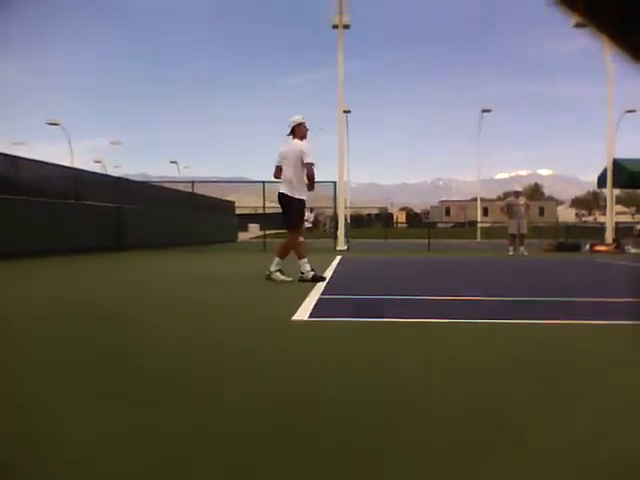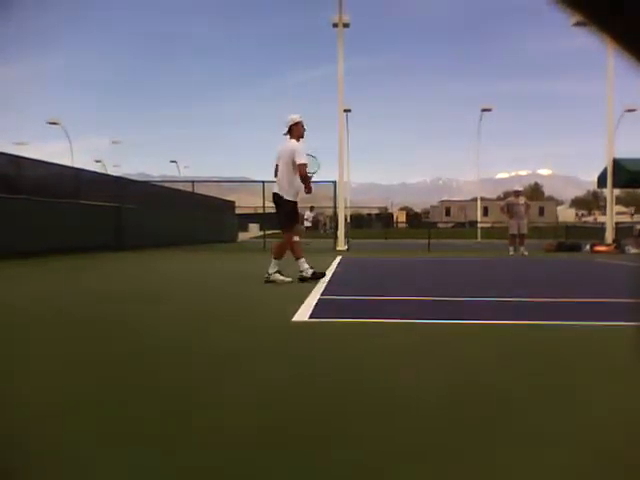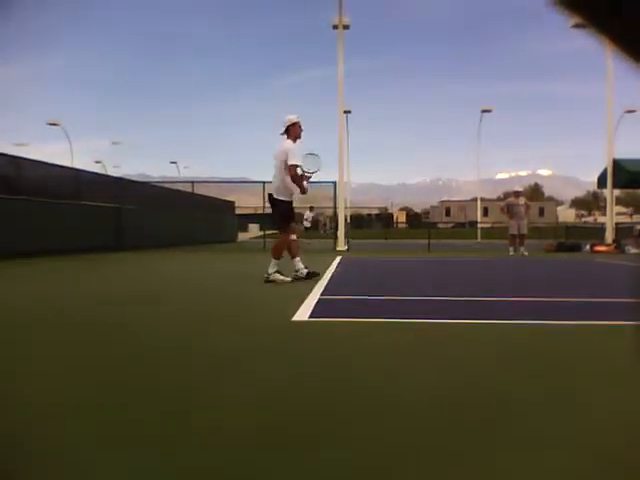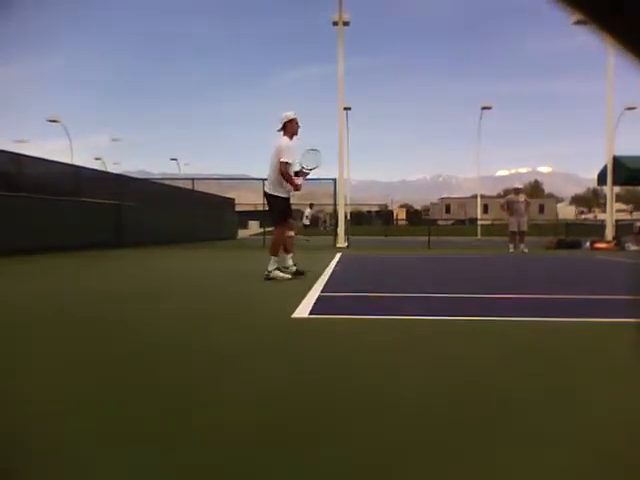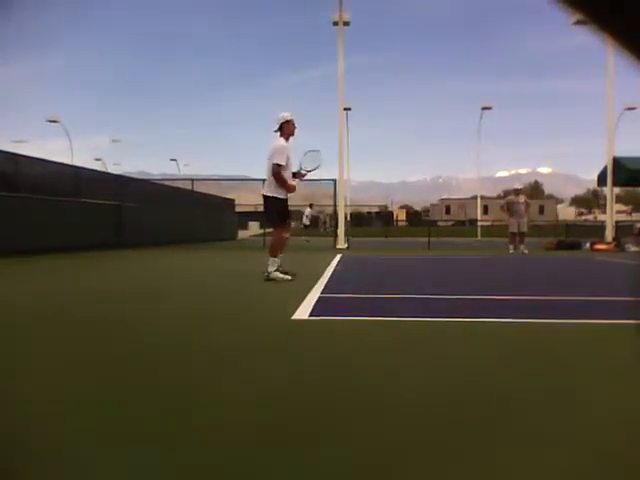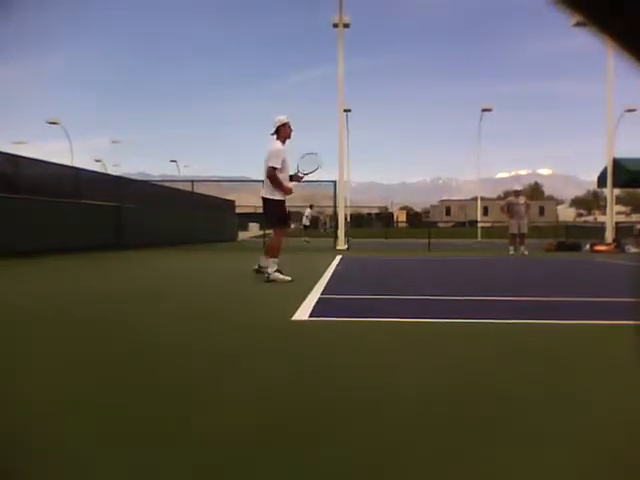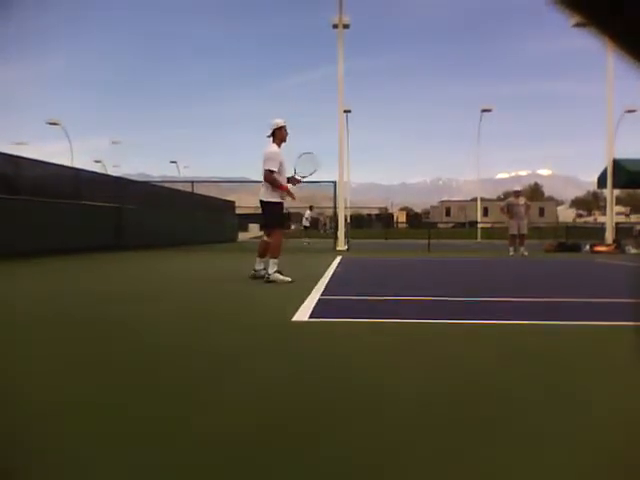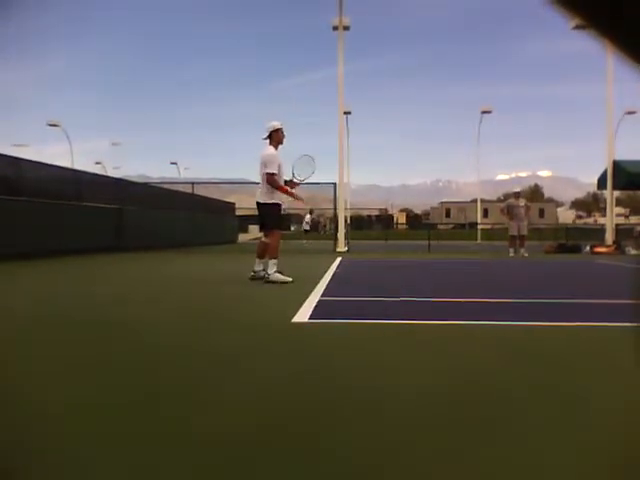
dt=0.1s
person 1, frame 1
left shoulder: (284, 149)
right shoulder: (303, 146)
left elbow: (276, 174)
right elbow: (309, 171)
right wrist: (311, 183)
left hip: (286, 194)
right hip: (294, 196)
left knee: (298, 233)
right knee: (294, 235)
left ankle: (306, 271)
right ankle: (274, 269)
person 1, frame 2
left shoulder: (282, 148)
right shoulder: (296, 147)
left elbow: (277, 173)
right elbow: (302, 172)
left wrist: (294, 179)
right wrist: (308, 185)
left hip: (282, 194)
right hip: (286, 196)
left knee: (294, 233)
right knee: (289, 235)
left ankle: (305, 270)
right ankle: (272, 271)
person 1, frame 3
left shoulder: (283, 147)
right shoulder: (291, 148)
right elbow: (292, 173)
left wrist: (300, 178)
right wrist: (302, 187)
left hip: (282, 196)
right hip: (280, 197)
left knee: (290, 232)
right knee: (284, 234)
left ankle: (299, 269)
right ankle: (272, 272)
person 1, frame 4
left shoulder: (281, 143)
right shoulder: (286, 144)
right elbow: (283, 170)
left wrist: (296, 174)
right wrist: (294, 184)
left hip: (280, 193)
right hip: (277, 193)
left knee: (289, 227)
right knee: (281, 230)
left ankle: (288, 265)
right ankle: (272, 269)
person 1, frame 5
left shoulder: (280, 145)
right shoulder: (281, 145)
right elbow: (275, 172)
left wrist: (295, 175)
right wrist: (288, 186)
left hip: (278, 195)
right hip: (275, 195)
left knee: (284, 230)
right knee: (279, 231)
left ankle: (275, 264)
right ankle: (272, 270)
person 1, frame 6
left shoulder: (278, 148)
right shoulder: (278, 148)
right elbow: (270, 174)
left wrist: (291, 178)
right wrist: (284, 188)
left hip: (275, 197)
right hip: (273, 197)
left knee: (280, 231)
right knee: (279, 232)
left ankle: (263, 265)
right ankle: (272, 271)
person 1, frame 7
left shoulder: (273, 151)
right shoulder: (274, 151)
right elbow: (268, 177)
left wrist: (288, 180)
right wrist: (286, 189)
left hip: (270, 199)
right hip: (272, 200)
left knee: (269, 234)
right knee: (277, 234)
left ankle: (258, 269)
right ankle: (272, 271)
person 1, frame 8
left shoulder: (270, 153)
right shoulder: (271, 154)
right elbow: (270, 180)
left wrist: (286, 182)
right wrist: (289, 192)
left hip: (267, 200)
right hip: (270, 201)
left knee: (267, 236)
right knee: (275, 235)
left ankle: (258, 270)
right ankle: (272, 272)
